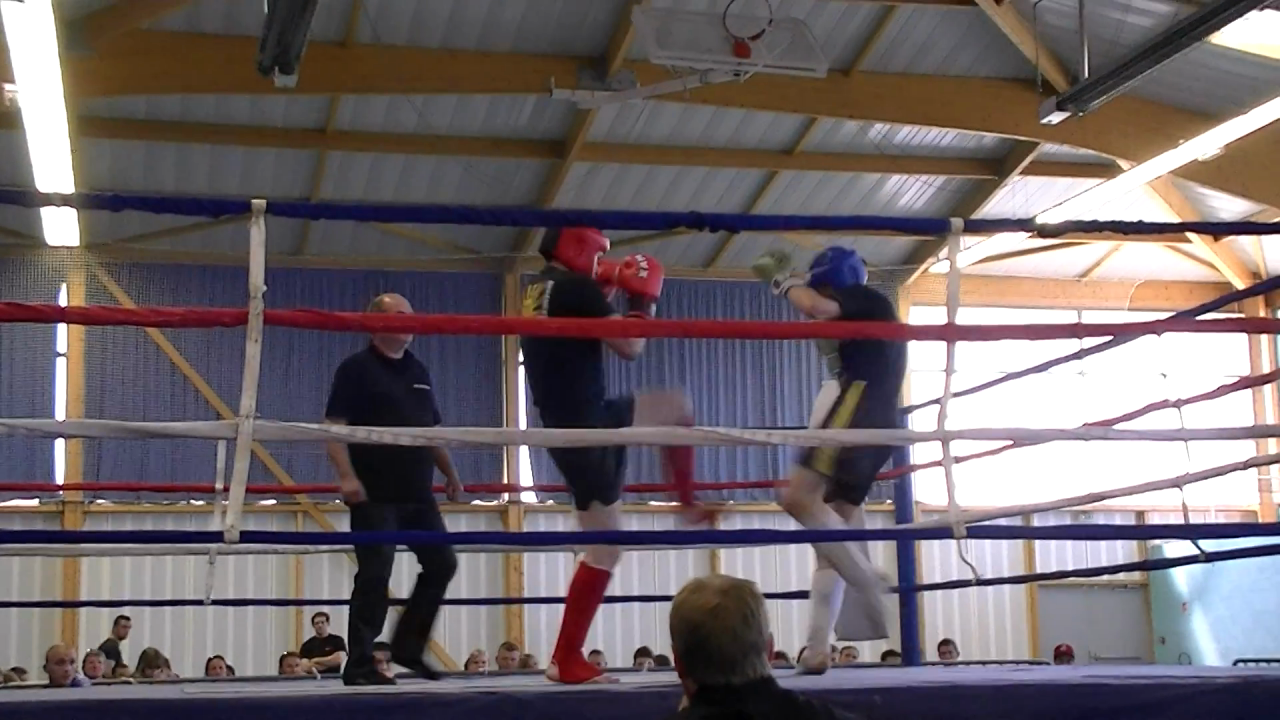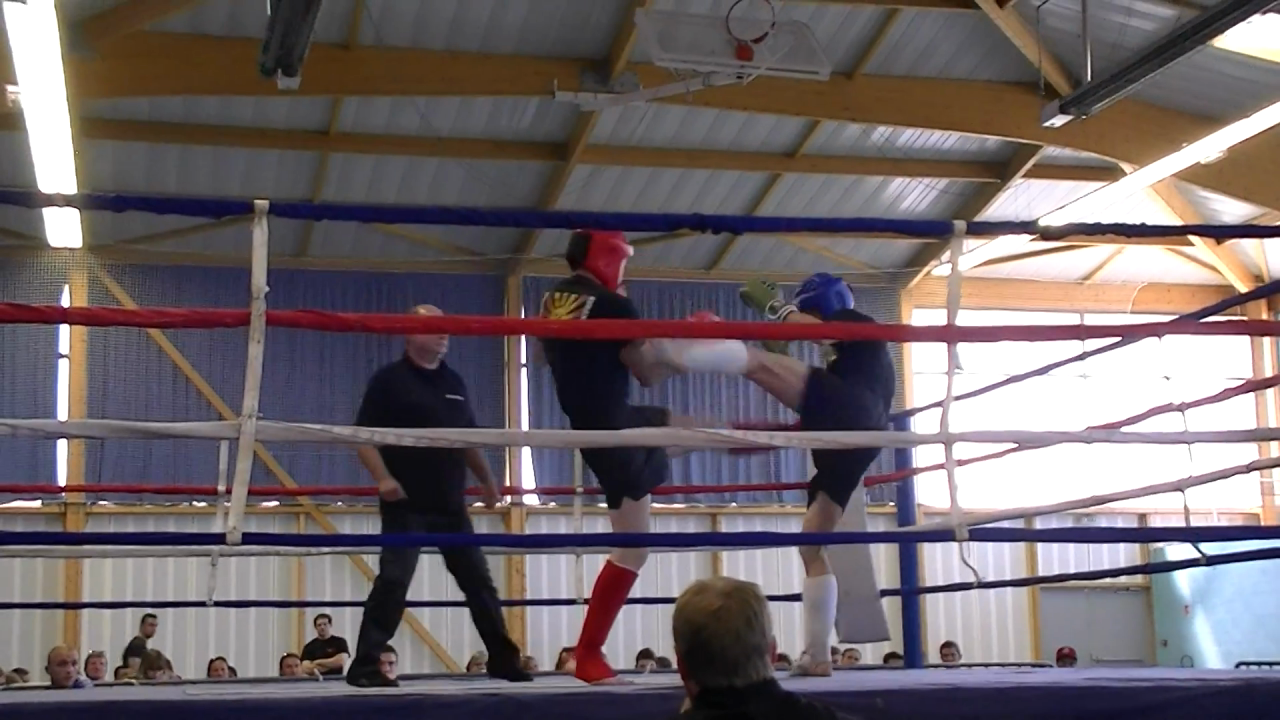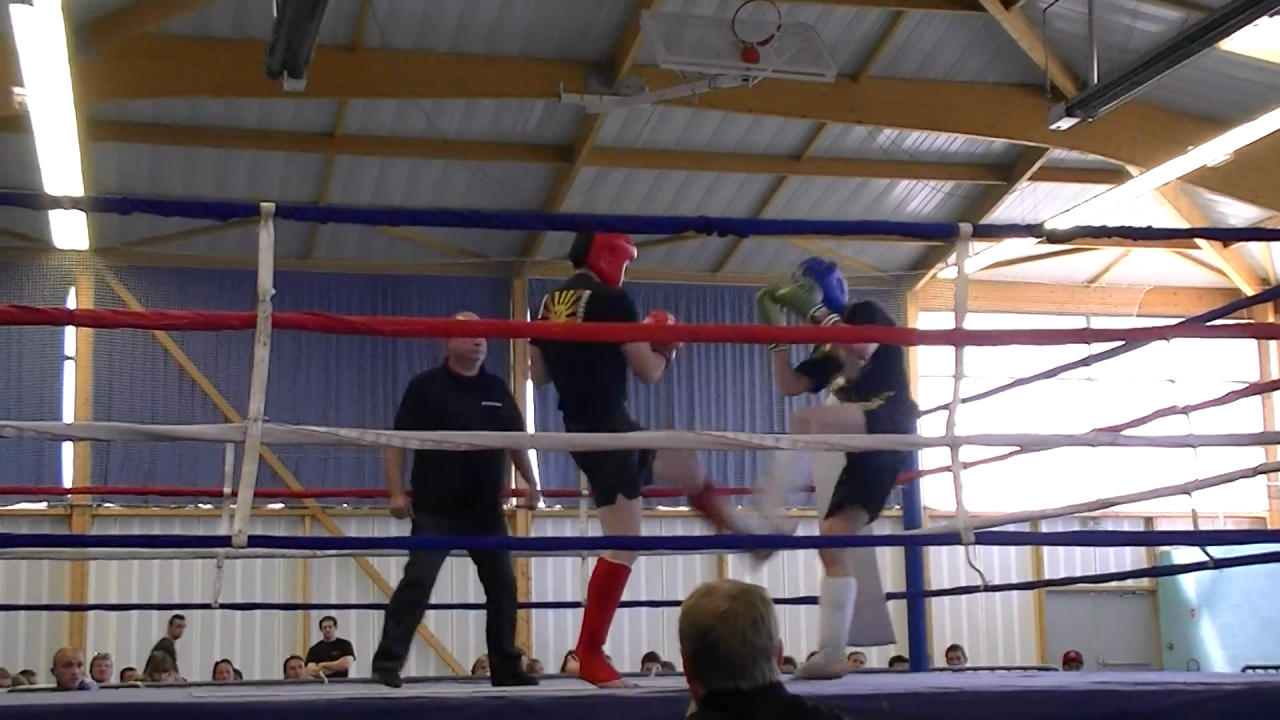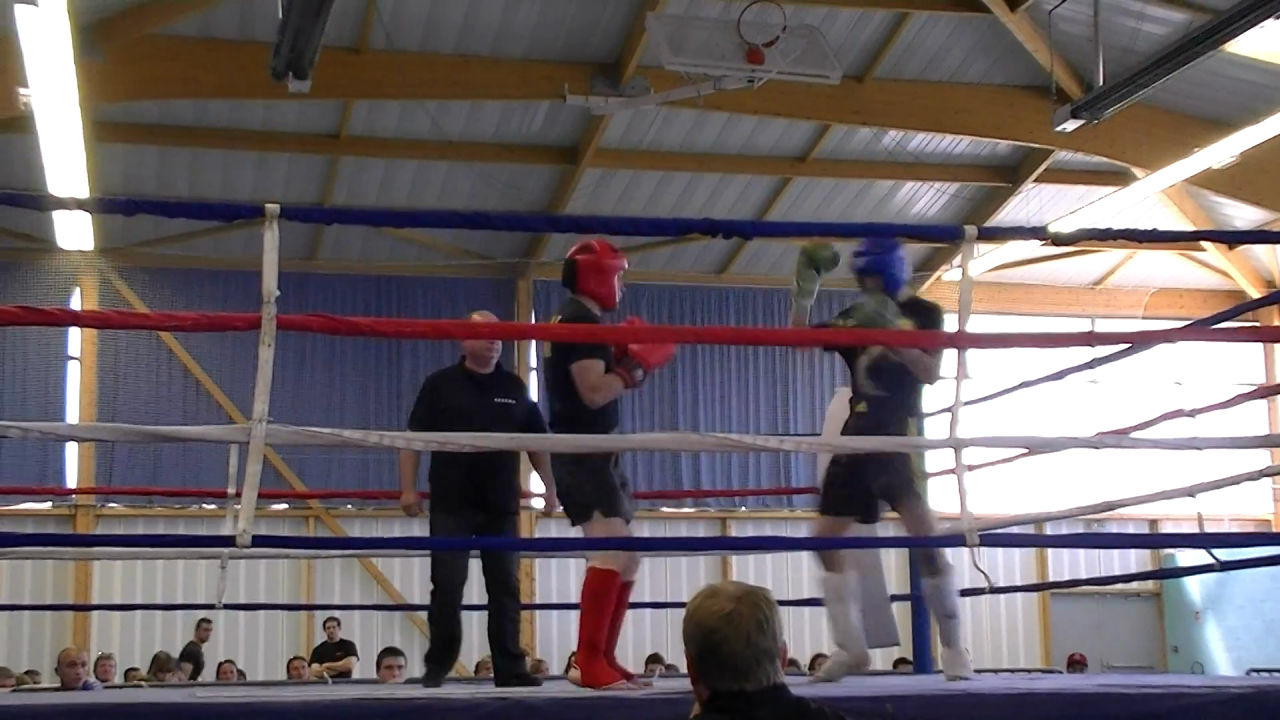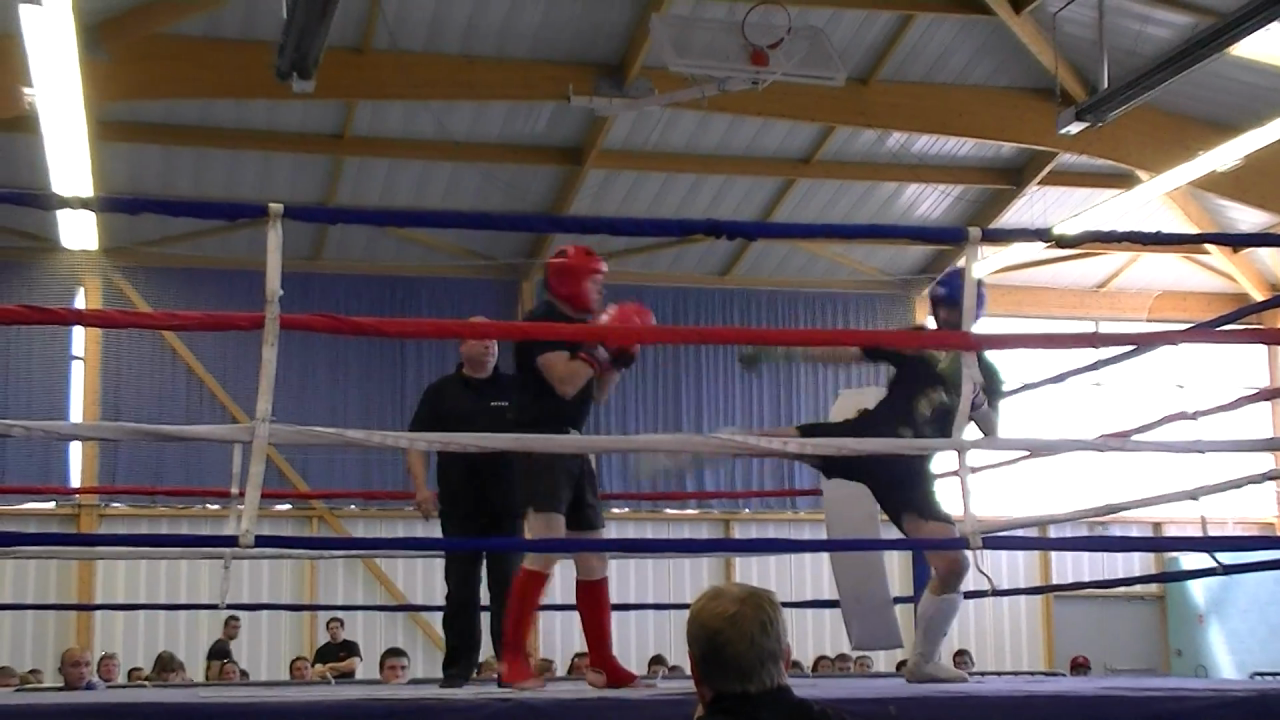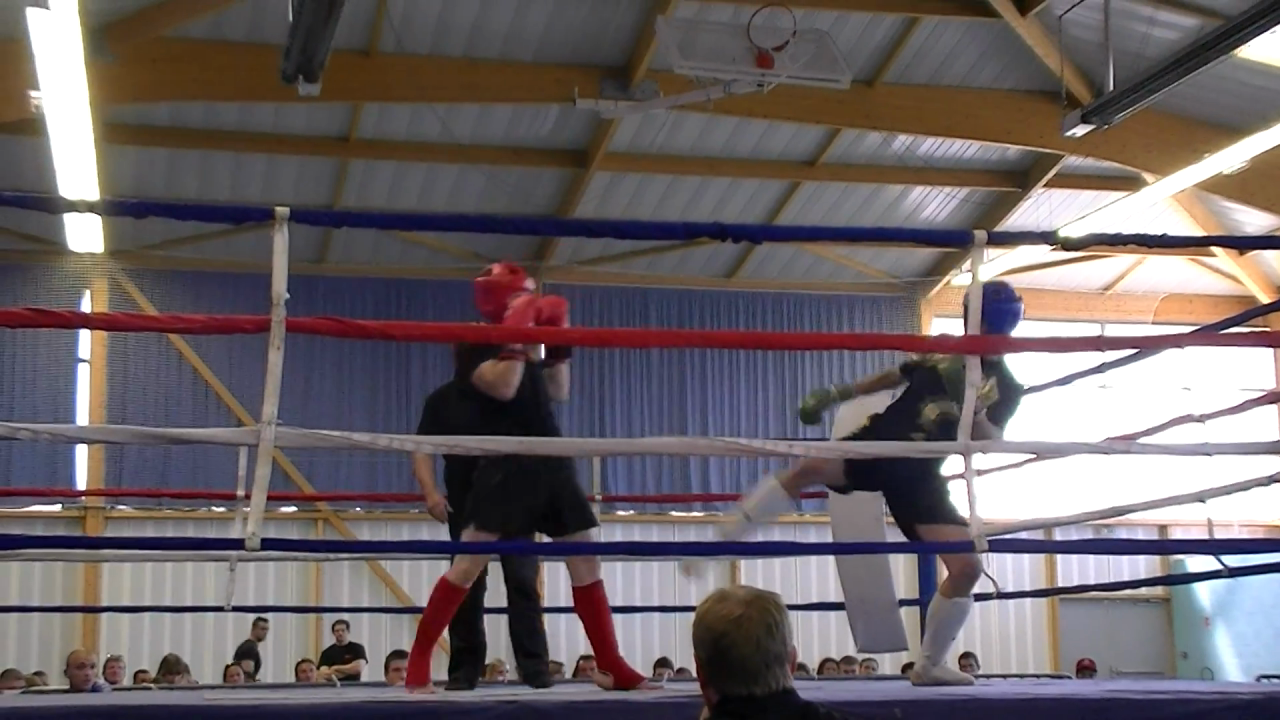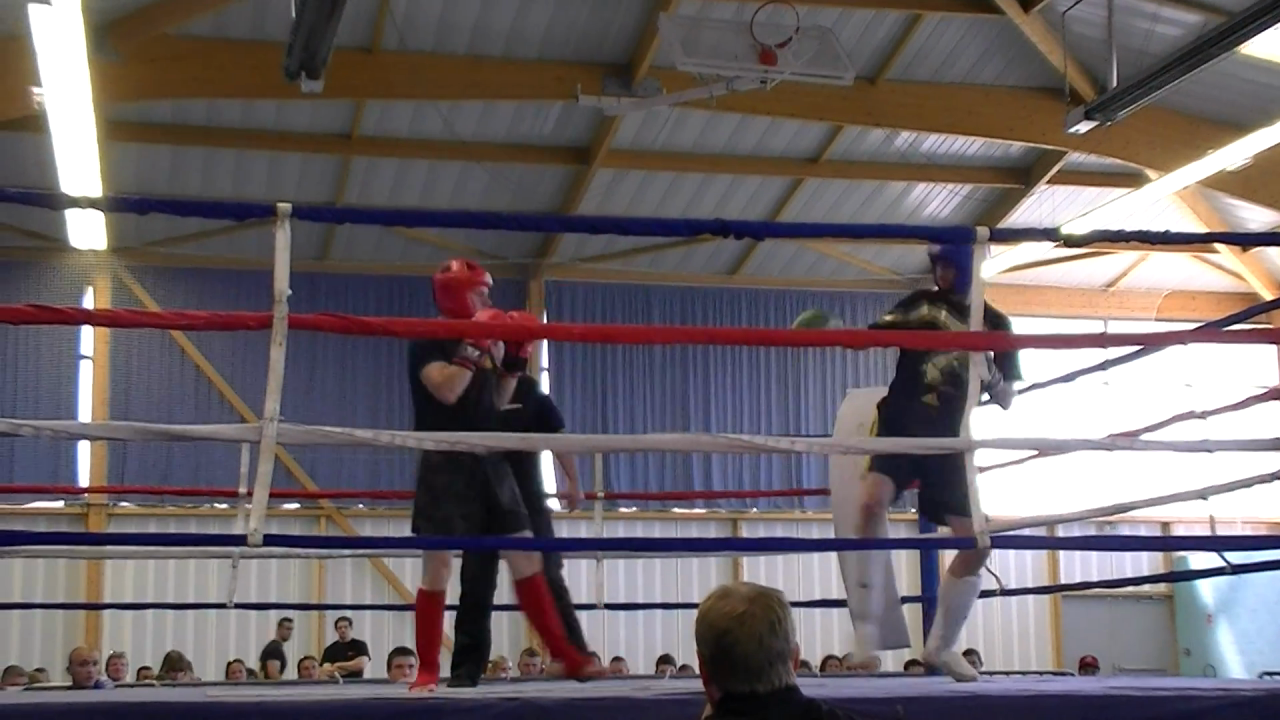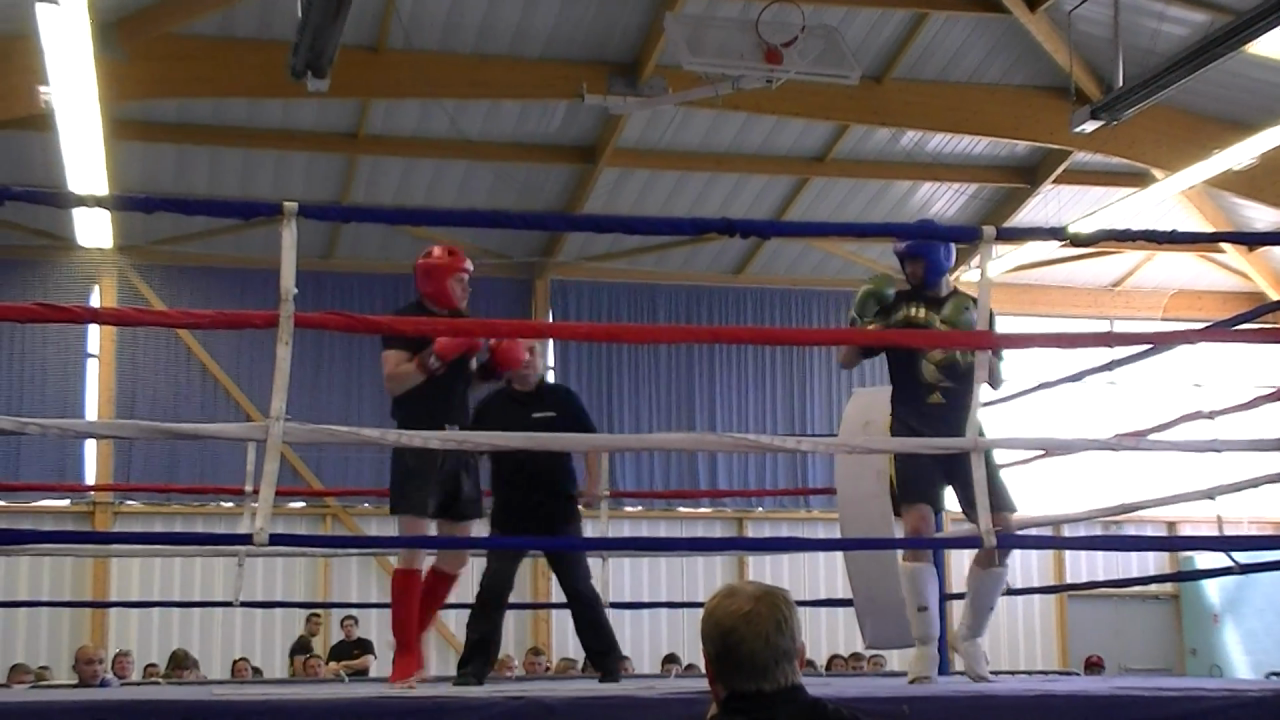
dt=0.2s
person 1, frame 1
left shoulder: (538, 292)
right shoulder: (573, 291)
right elbow: (628, 346)
left wrist: (610, 289)
right wrist: (644, 300)
left hip: (592, 418)
right hip: (580, 428)
left knee: (677, 408)
right knee: (603, 548)
left ankle: (689, 504)
right ankle: (567, 659)
person 1, frame 2
left shoulder: (550, 305)
right shoulder: (610, 306)
left elbow: (549, 355)
right elbow: (649, 372)
left hip: (607, 422)
right hip: (615, 425)
right knee: (632, 550)
right ankle: (587, 658)
person 1, frame 3
left shoulder: (550, 301)
right shoulder: (611, 302)
left elbow: (537, 372)
right elbow: (650, 371)
right wrist: (666, 342)
left hip: (594, 425)
right hip: (604, 427)
left knee: (685, 465)
right knee: (623, 544)
left ankle: (733, 533)
right ankle: (590, 658)
person 1, frame 4
left shoulder: (589, 324)
right shoulder: (578, 321)
right elbow: (593, 395)
left wrist: (637, 361)
right wrist: (638, 365)
left hip: (600, 452)
right hip: (582, 454)
left knee: (624, 557)
right knee: (608, 555)
left ankle: (604, 661)
right ankle: (590, 663)
person 1, frame 5
left shoulder: (584, 326)
right shoulder: (540, 322)
left elbow: (598, 392)
right elbow: (567, 383)
left wrist: (623, 349)
right wrist: (602, 341)
left hip: (574, 449)
right hip: (542, 448)
left knee: (592, 561)
right knee: (543, 551)
left ankle: (602, 664)
right ankle: (514, 659)
person 1, frame 6
left shoulder: (528, 341)
right shoulder: (470, 344)
left elbow: (559, 393)
right elbow: (505, 387)
left wrist: (559, 344)
right wrist: (516, 340)
left hip: (547, 463)
right hip: (505, 464)
left knee: (585, 564)
right knee: (468, 568)
left ankle: (613, 667)
right ankle: (418, 666)
person 1, frame 7
left shoulder: (489, 334)
right shoulder: (427, 340)
right elbow: (446, 390)
right wrist: (476, 346)
left hip: (488, 462)
right hip: (446, 464)
left knee: (527, 561)
right knee: (437, 572)
left ankle: (565, 653)
right ankle: (428, 669)
person 1, frame 8
left shoulder: (463, 323)
right shoulder: (406, 321)
right elbow: (394, 382)
left wrist: (496, 367)
right wrist: (439, 354)
left hip: (458, 444)
right hip: (420, 444)
left knee: (456, 557)
right knee: (414, 552)
left ankle: (409, 643)
right ankle: (404, 660)
person 2, frame 1
left shoulder: (870, 299)
left elbow: (821, 311)
right elbow: (840, 370)
left wrist: (781, 278)
left hip: (861, 406)
right hip: (878, 425)
left knee: (798, 497)
right knee: (830, 530)
left ankle: (867, 581)
right ankle: (818, 647)
person 2, frame 2
left shoulder: (858, 323)
right shoulder: (845, 356)
right elbow: (798, 395)
left wrist: (776, 305)
left hip: (849, 410)
right hip: (858, 438)
left knee: (756, 362)
right knee: (813, 542)
left ankle: (673, 350)
right ankle: (816, 654)
person 2, frame 3
left shoulder: (867, 315)
right shoulder: (828, 352)
left elbow: (861, 347)
right elbow: (787, 386)
left wrist: (814, 311)
right wrist: (774, 328)
left hip: (888, 417)
right hip: (865, 438)
left knee: (807, 421)
right knee: (832, 541)
right ankle: (829, 653)
person 2, frame 4
left shoulder: (923, 314)
right shoulder: (856, 316)
left elbow: (931, 372)
left wrist: (890, 335)
right wrist: (805, 282)
left hip: (896, 435)
right hip: (858, 434)
left knee: (922, 538)
right knee: (827, 538)
left ankle: (952, 645)
right ankle: (851, 648)
person 2, frame 5
left shoulder: (986, 373)
left elbow: (992, 432)
right elbow: (846, 353)
left wrist: (972, 394)
right wrist: (781, 352)
left hip: (908, 465)
right hip: (865, 436)
left knee: (952, 565)
right knee: (769, 439)
left ankle: (924, 660)
person 2, frame 6
left shoulder: (1006, 388)
right shoulder: (947, 351)
left elbow: (989, 439)
right elbow: (895, 376)
left wrist: (969, 405)
right wrist: (835, 394)
left hip: (919, 469)
right hip: (878, 443)
left knee: (967, 565)
right knee: (808, 470)
left ankle: (930, 663)
right ankle: (720, 540)
person 2, frame 7
left shoulder: (995, 324)
right shoulder: (918, 304)
left elbow: (1006, 399)
left wrist: (982, 368)
left hip: (946, 437)
right hip: (897, 423)
left knee: (973, 543)
right knee: (870, 504)
left ankle: (940, 647)
right ankle: (867, 625)
person 2, frame 8
left shoulder: (973, 308)
right shoulder: (895, 306)
left elbow: (995, 378)
right elbow: (847, 361)
right wrist: (860, 317)
left hip: (962, 430)
right hip: (912, 430)
left knee: (1000, 534)
right knee: (919, 531)
left ankle: (968, 638)
right ankle: (925, 649)
person 3, frame 1
left shoulder: (419, 371)
right shoulder: (356, 369)
right elbow: (333, 428)
left wrist: (449, 471)
right wrist: (347, 475)
left hip: (418, 492)
right hip: (374, 494)
left knee: (442, 564)
right knee: (375, 577)
left ankle: (407, 645)
right ankle: (360, 664)
person 3, frame 2
left shoulder: (454, 382)
right shoulder: (390, 379)
left wrist: (487, 480)
right wrist: (383, 477)
left hip: (450, 504)
right hip: (407, 505)
left knee: (477, 579)
right knee: (394, 581)
left ankle: (503, 658)
right ankle: (365, 666)
person 3, frame 3
left shoulder: (498, 389)
right shoulder: (425, 386)
right elbow: (398, 441)
left wrist: (529, 483)
right wrist: (396, 491)
left hip: (486, 507)
right hip: (435, 506)
left knee: (502, 585)
right knee: (418, 580)
left ankle: (505, 666)
right ankle: (387, 661)
person 3, frame 4
left shoulder: (515, 387)
right shoulder: (440, 384)
right elbow: (413, 436)
left wrist: (549, 486)
right wrist: (408, 487)
left hip: (501, 505)
right hip: (450, 504)
left knee: (504, 586)
right knee: (447, 584)
left ankle: (510, 667)
right ankle: (438, 663)
person 3, frame 5
left shoulder: (515, 390)
right shoulder: (440, 392)
right wrist: (421, 485)
left hip: (506, 507)
right hip: (460, 509)
left knee: (506, 587)
right knee: (460, 587)
right ankle: (459, 665)
person 3, frame 6
right shoulder: (442, 401)
right elbow: (423, 451)
right wrist: (430, 492)
right hip: (466, 512)
left knee: (524, 585)
right knee: (467, 592)
left ankle: (534, 666)
right ankle: (465, 670)
person 3, frame 7
left shoulder: (527, 390)
left elbow: (556, 437)
left wrist: (573, 482)
left hip: (527, 505)
left knee: (549, 581)
right knee: (476, 590)
left ankle: (574, 655)
right ankle: (468, 665)
person 3, frame 8
left shoulder: (563, 399)
right shoulder: (491, 406)
left wrist: (593, 481)
left hip: (560, 514)
right hip: (510, 517)
left knee: (579, 589)
right knee: (492, 591)
left ankle: (608, 664)
right ankle: (473, 667)
